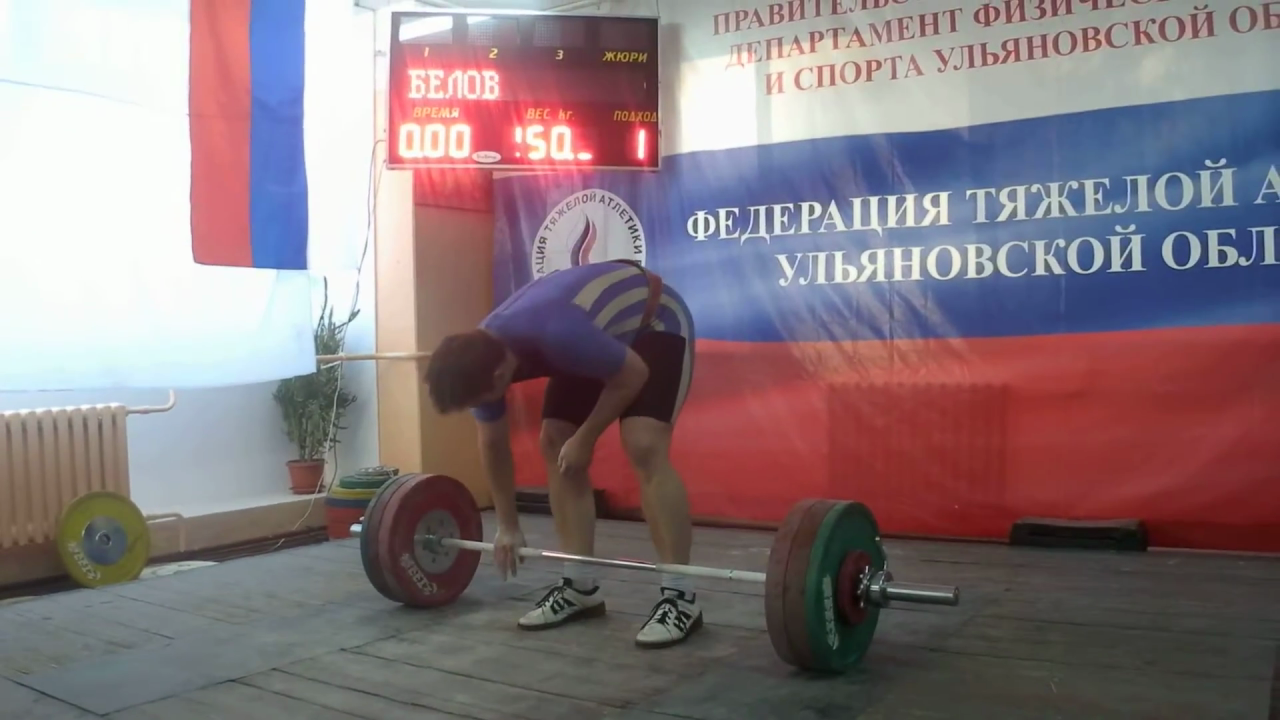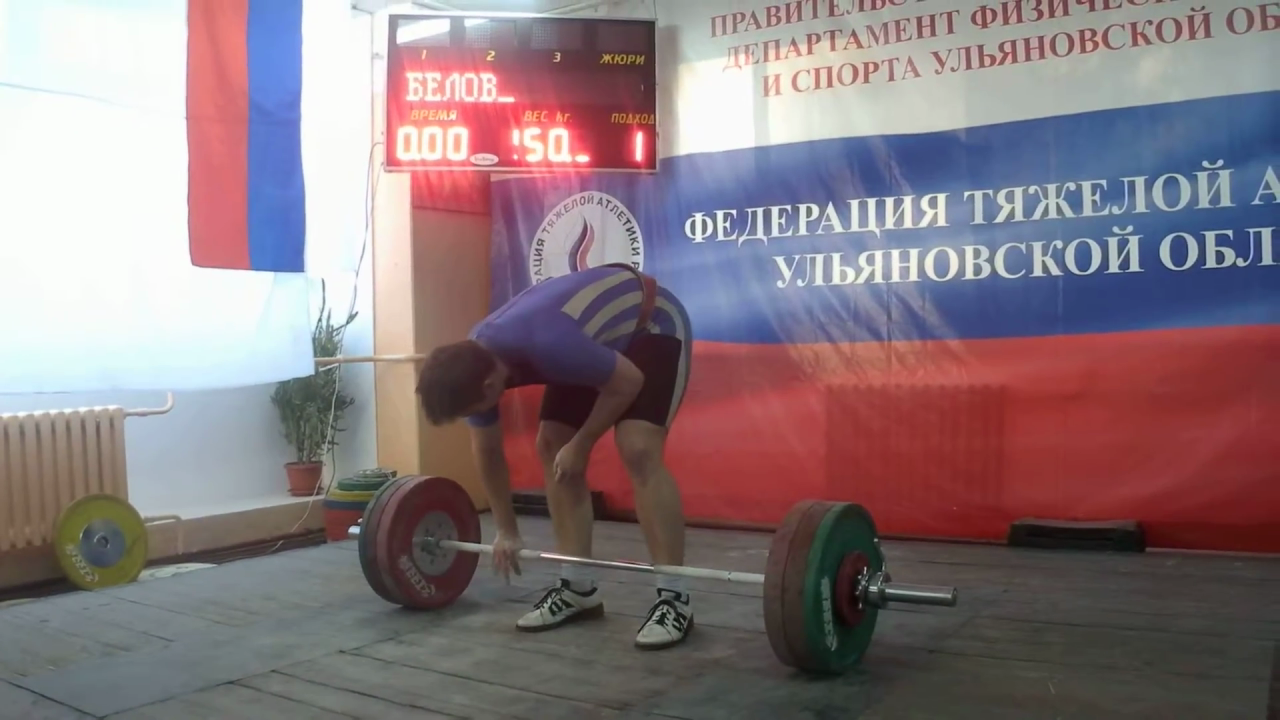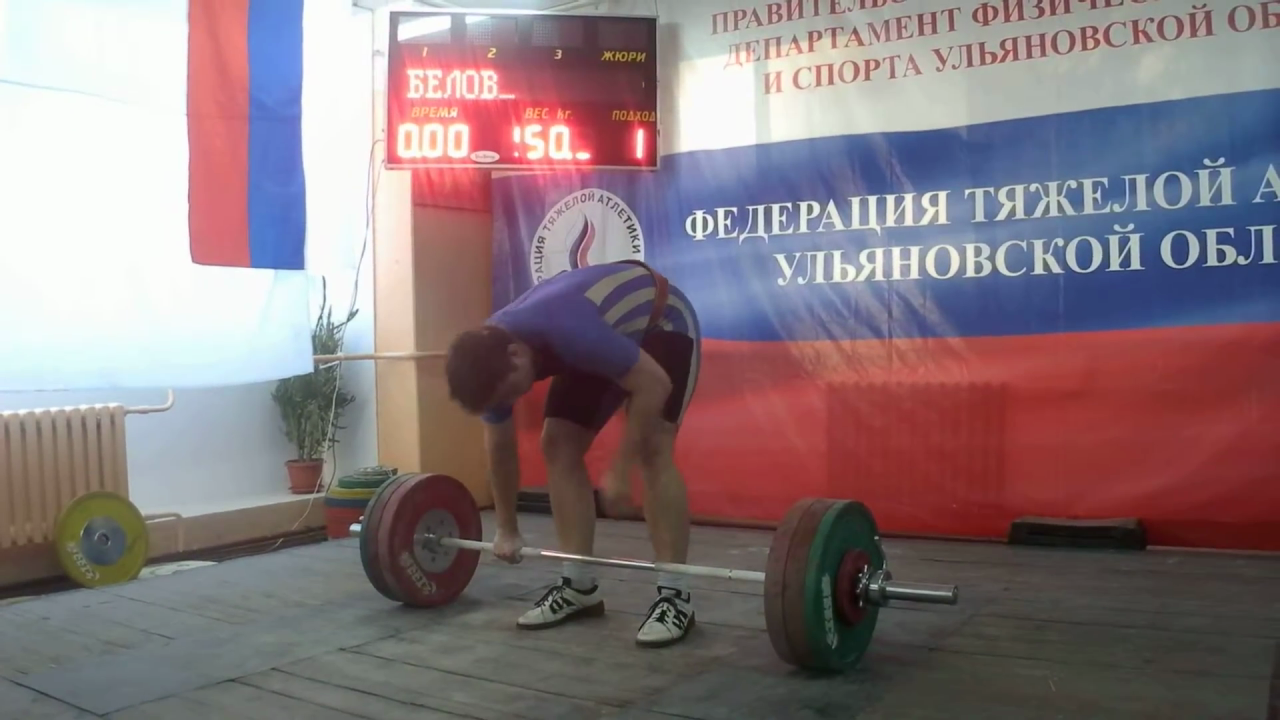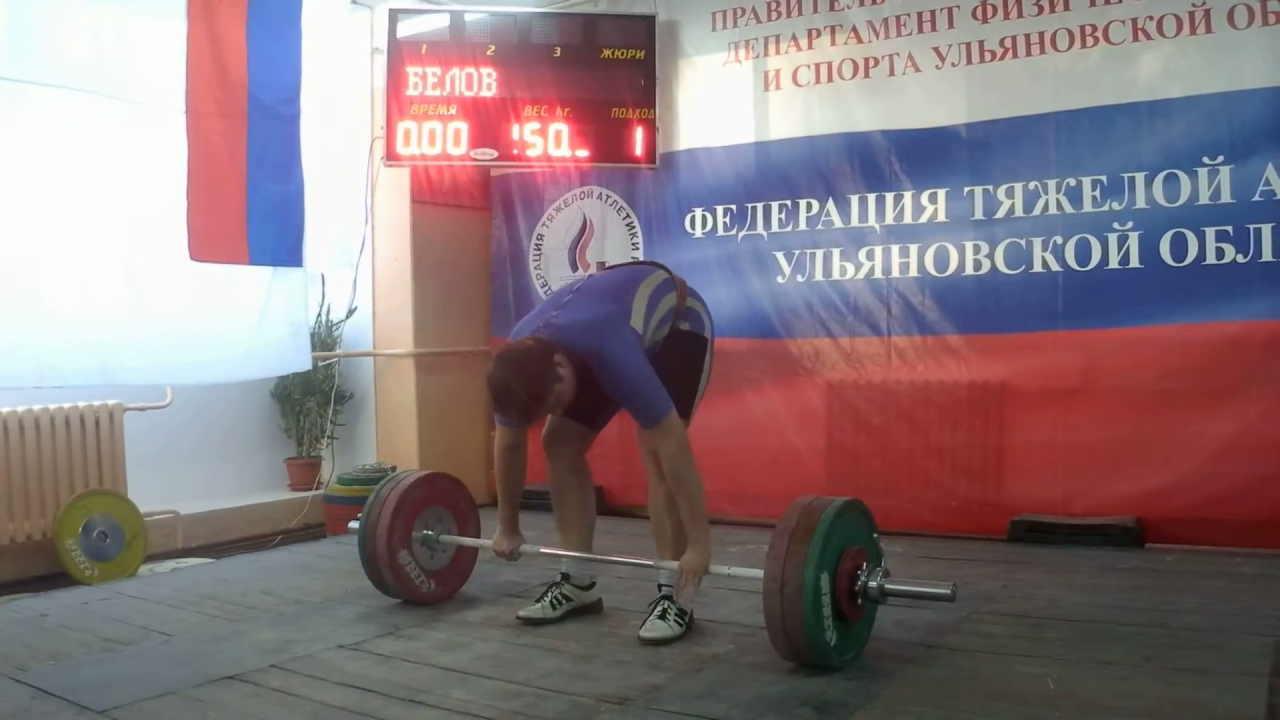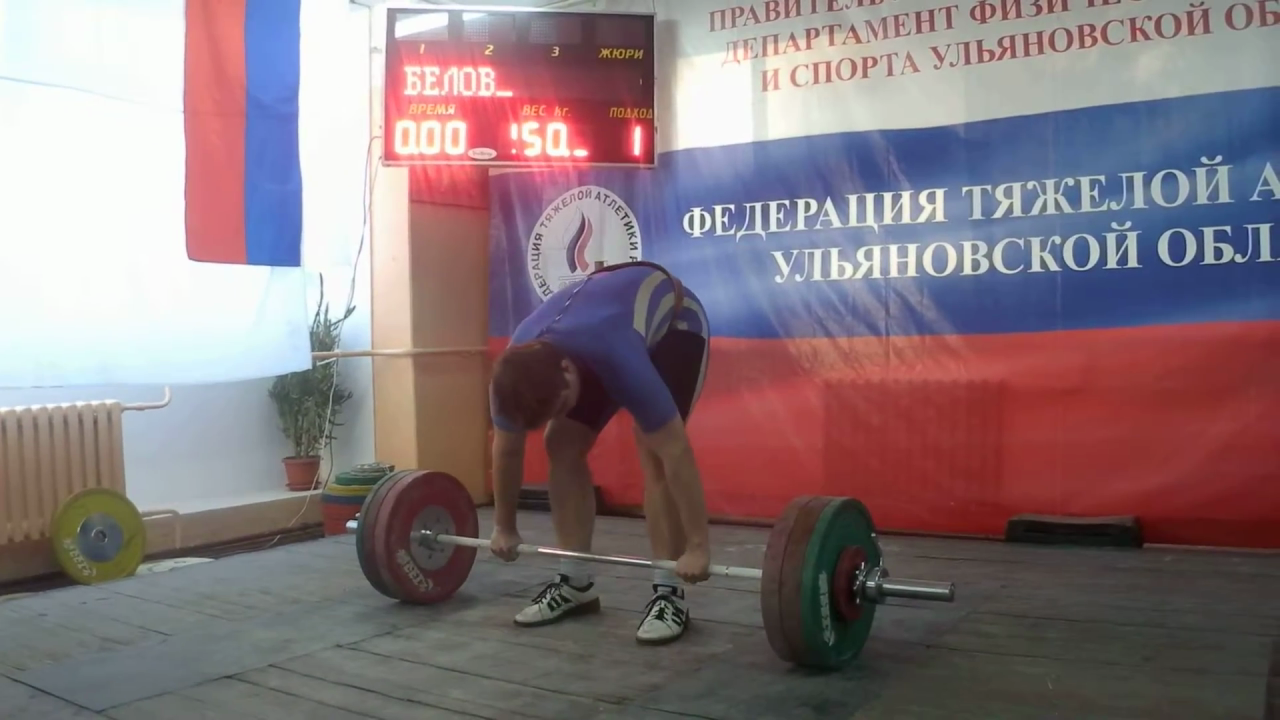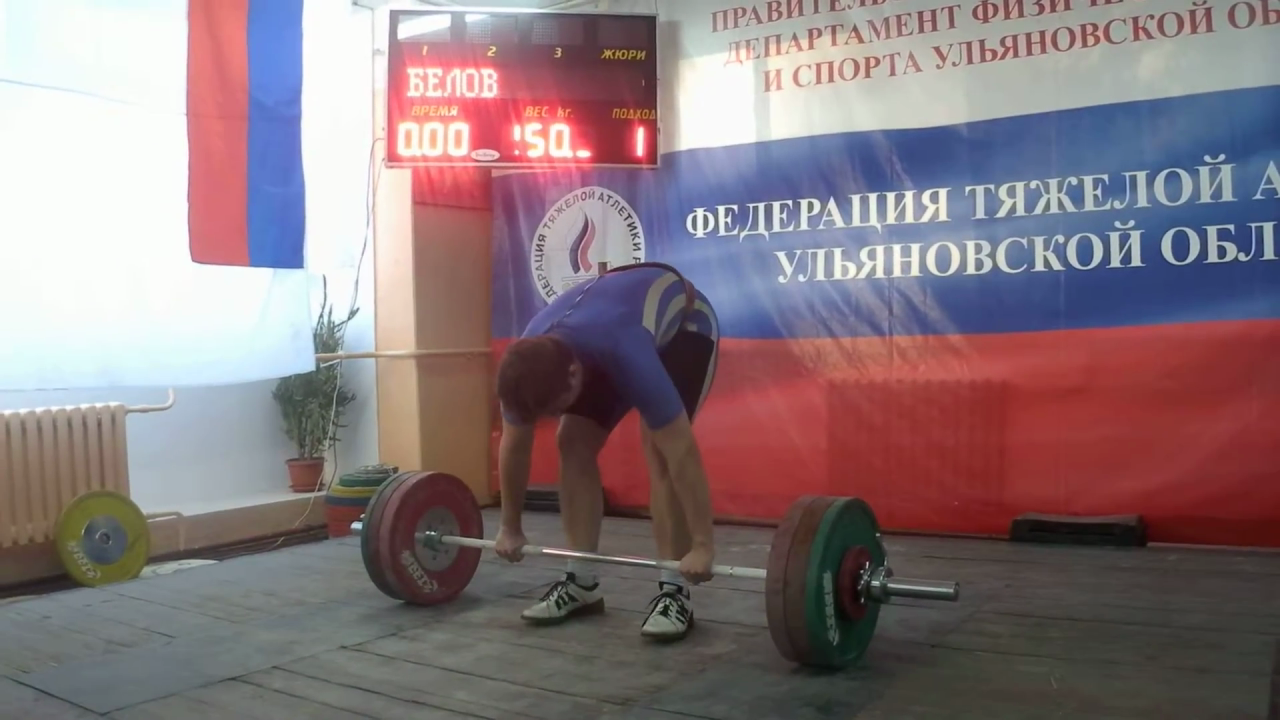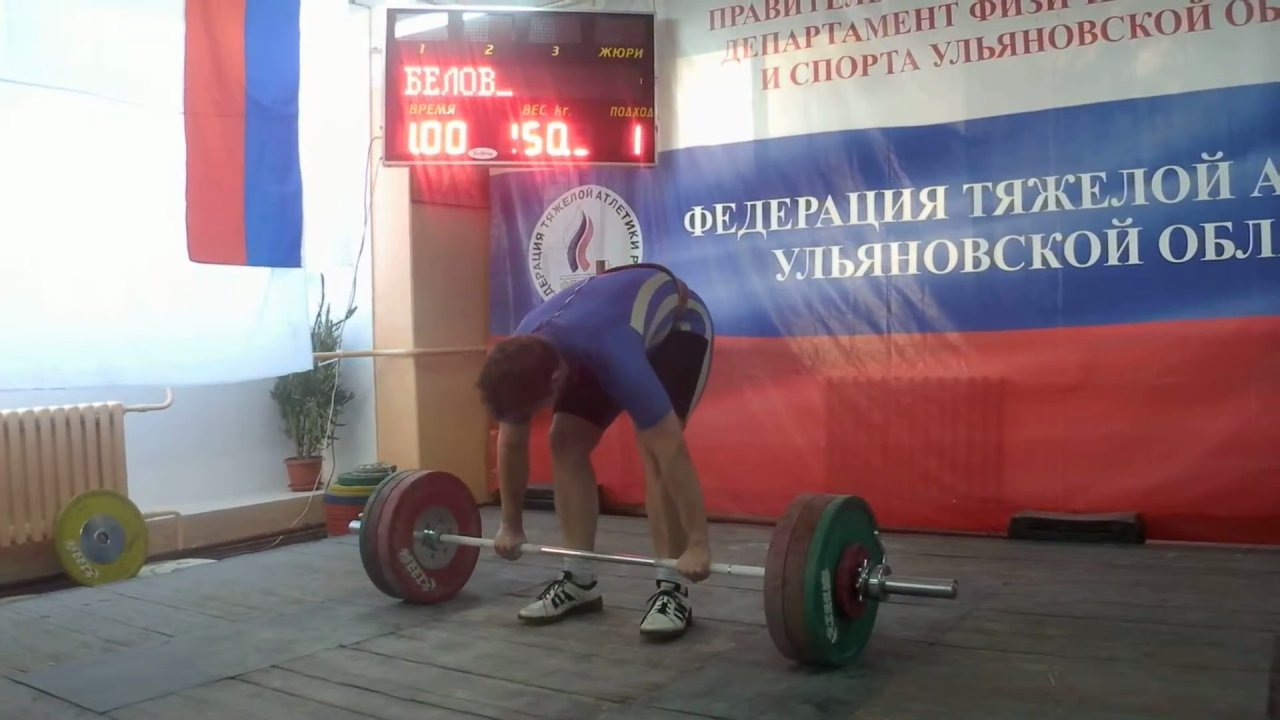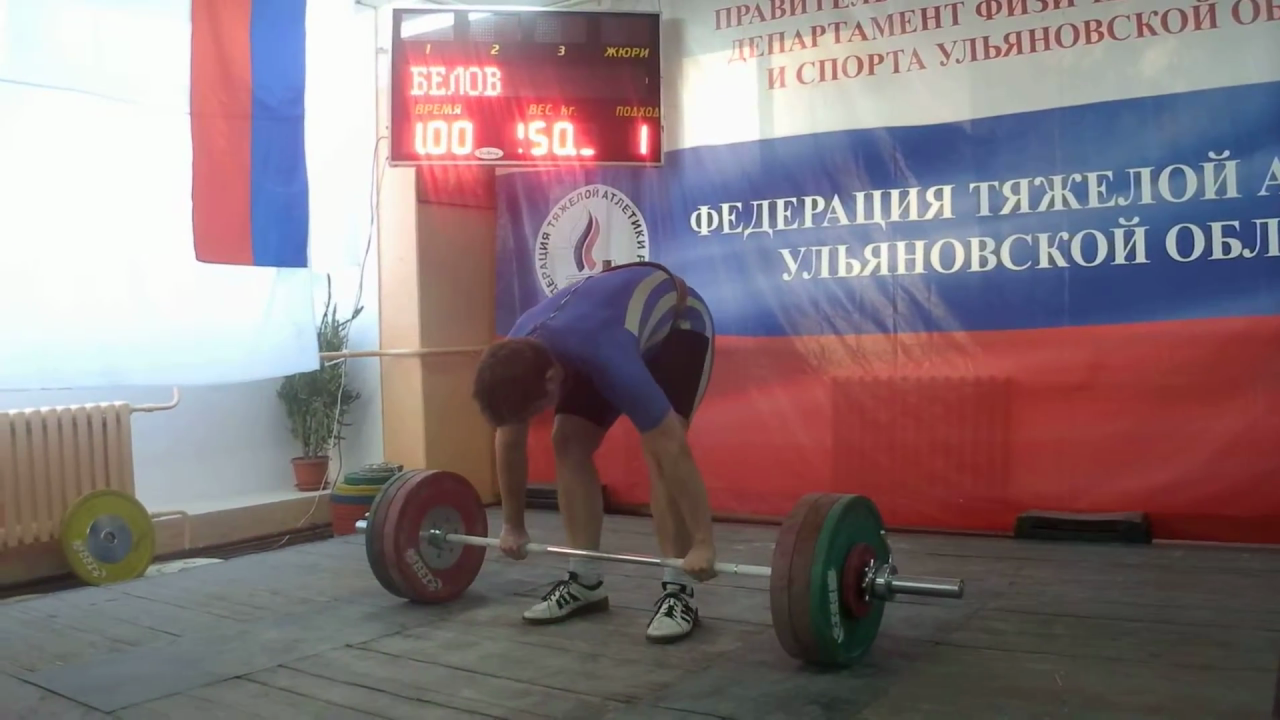
dt=0.4s
person 1, frame 1
left shoulder: (559, 335)
right shoulder: (483, 355)
left elbow: (633, 375)
right elbow: (493, 444)
left wrist: (585, 439)
right wrist: (507, 526)
left hip: (656, 322)
right hip: (604, 330)
left knee: (642, 445)
right knee: (554, 445)
left ankle: (679, 596)
right ankle: (580, 586)
person 1, frame 2
left shoulder: (548, 346)
right shoulder: (475, 362)
left elbow: (628, 383)
right elbow: (488, 450)
left wrist: (581, 446)
right wrist: (506, 531)
left hip: (653, 324)
right hip: (601, 333)
left knee: (637, 449)
right knee: (550, 448)
left ankle: (674, 598)
right ankle: (578, 588)
person 1, frame 3
left shoulder: (568, 330)
right shoulder: (491, 355)
left elbow: (655, 384)
right elbow: (500, 444)
left wrist: (620, 468)
right wrist: (507, 530)
left hip: (663, 323)
right hip: (607, 333)
left knee: (650, 449)
right knee: (557, 446)
left ankle: (675, 595)
right ankle: (579, 586)
person 1, frame 4
left shoulder: (611, 355)
right shoulder: (518, 366)
left elbow: (672, 449)
right elbow: (509, 447)
left wrist: (698, 543)
right wrist: (507, 528)
left hip: (678, 322)
left knee: (654, 448)
right knee: (560, 444)
left ankle: (672, 594)
right ankle: (578, 583)
person 1, frame 5
left shoulder: (617, 358)
right shoulder: (517, 372)
left elbow: (676, 453)
right elbow: (507, 451)
left wrist: (697, 546)
right wrist: (504, 528)
left hip: (674, 323)
left knee: (652, 448)
right knee: (561, 445)
left ankle: (669, 593)
right ankle: (575, 583)
person 1, frame 6
left shoulder: (624, 354)
right shoulder: (527, 364)
left elbow: (681, 450)
right elbow: (514, 446)
left wrist: (702, 546)
right wrist: (510, 528)
left hip: (684, 325)
right hip: (610, 320)
left knee: (658, 448)
right knee: (573, 443)
left ankle: (674, 592)
right ankle: (581, 582)
person 1, frame 7
left shoulder: (611, 354)
right shoulder: (518, 361)
left elbow: (672, 449)
right elbow: (511, 444)
left wrist: (698, 545)
right wrist: (510, 525)
left hip: (679, 325)
right hip: (613, 314)
left knee: (654, 449)
right knee: (565, 441)
left ankle: (672, 589)
right ankle: (579, 580)
person 1, frame 8
left shoulder: (606, 358)
right shoulder: (513, 360)
left elbow: (674, 450)
right elbow: (509, 443)
left wrist: (703, 543)
right wrist: (512, 525)
left hip: (679, 322)
right hip: (613, 313)
left knee: (657, 448)
right knee: (568, 442)
left ankle: (678, 591)
right ankle: (585, 580)
